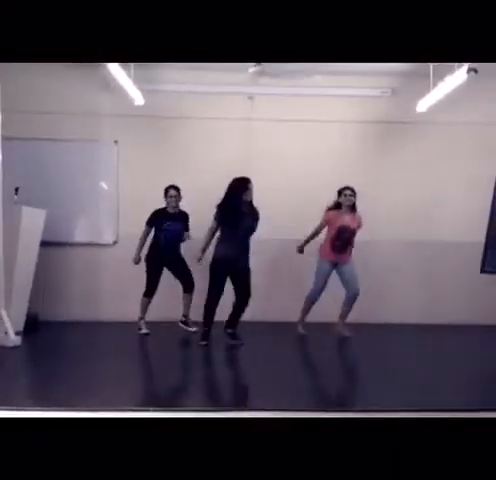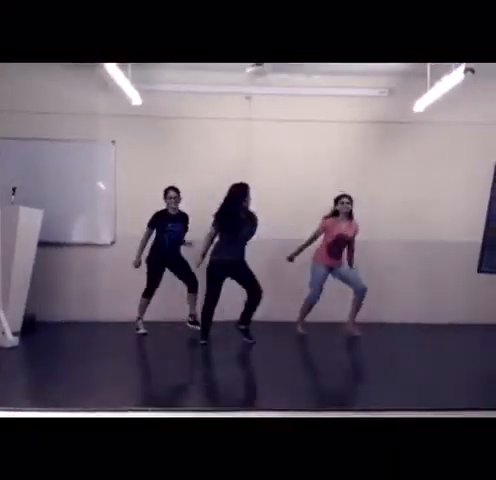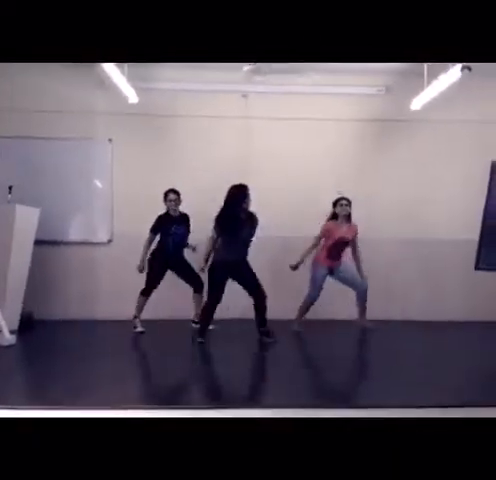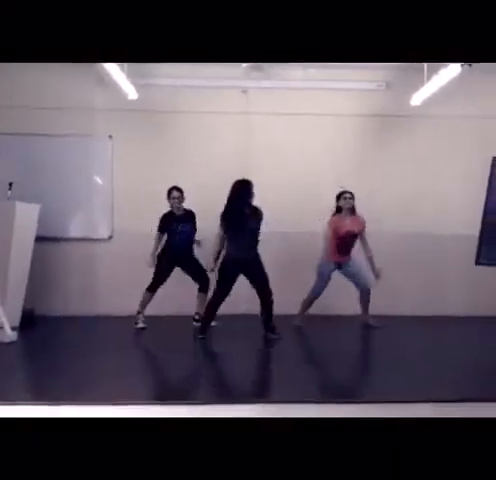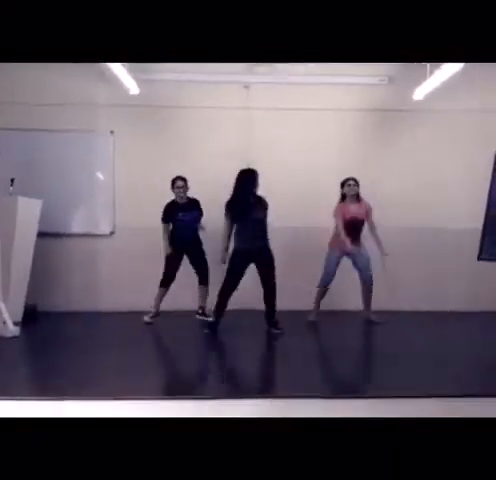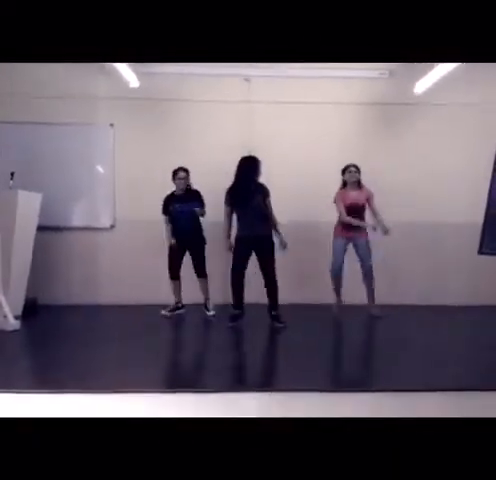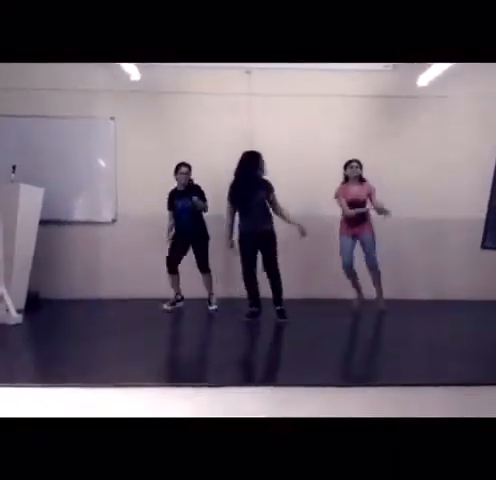
dt=0.1s
person 1, frame 1
left shoulder: (252, 212)
right shoulder: (225, 209)
right elbow: (212, 230)
right wrist: (202, 251)
left hip: (240, 260)
right hip: (221, 258)
left knee: (244, 296)
right knee: (214, 295)
left ankle: (230, 329)
right ankle: (206, 330)
person 1, frame 2
left shoulder: (250, 218)
right shoulder: (223, 216)
right elbow: (210, 236)
right wrist: (202, 256)
left hip: (237, 263)
right hip: (218, 262)
left knee: (255, 292)
right knee: (211, 298)
left ankle: (243, 325)
right ankle: (204, 331)
person 1, frame 3
left shoulder: (251, 219)
right shoulder: (223, 217)
right elbow: (214, 239)
right wrist: (205, 261)
left hip: (240, 263)
right hip: (220, 264)
left knee: (259, 295)
right knee: (213, 299)
left ankle: (263, 329)
right ankle: (202, 329)
person 1, frame 4
left shoulder: (256, 213)
right shoulder: (229, 214)
right elbow: (221, 237)
right wrist: (214, 260)
left hip: (252, 260)
right hip: (231, 260)
left knee: (265, 293)
right knee: (219, 294)
left ankle: (268, 326)
right ankle: (204, 324)
person 1, frame 5
left shoulder: (261, 203)
right shoulder: (233, 204)
left elbow: (263, 226)
right elbow: (228, 228)
right wrist: (224, 251)
left hip: (262, 249)
right hip: (241, 250)
left knee: (269, 285)
right knee: (229, 285)
left ankle: (271, 321)
right ankle: (216, 319)
person 1, frame 6
left shoulder: (261, 190)
right shoulder: (234, 191)
left elbow: (269, 214)
right elbow: (228, 216)
left wrist: (280, 235)
right wrist: (228, 239)
left hip: (263, 237)
right hip: (243, 238)
left knee: (269, 274)
right knee: (237, 273)
left ankle: (274, 312)
right ankle: (237, 310)
person 1, frame 7
left shoulder: (265, 185)
right shoulder: (237, 187)
left elbow: (276, 208)
right elbow: (231, 212)
left wrist: (295, 224)
right wrist: (229, 235)
left hip: (265, 232)
right hip: (246, 234)
left knee: (272, 269)
right knee: (248, 271)
left ankle: (279, 306)
right ankle: (255, 306)
person 2, frame 1
left shoulder: (183, 216)
right shoulder: (158, 214)
right elbow: (146, 233)
left wrist: (185, 236)
right wrist: (138, 253)
left hip: (174, 256)
right hip: (156, 256)
left knee: (189, 283)
right knee: (151, 288)
left ankle: (185, 318)
right ankle: (141, 321)
person 2, frame 2
left shoulder: (184, 217)
right shoulder: (159, 216)
right elbow: (147, 235)
left wrist: (185, 242)
right wrist: (138, 256)
left hip: (175, 257)
right hip: (157, 257)
left knee: (192, 282)
right knee: (151, 288)
left ankle: (192, 318)
right ankle: (139, 320)
person 2, frame 3
left shoulder: (185, 218)
right shoulder: (162, 219)
right elbow: (150, 239)
left wrist: (188, 245)
right wrist: (142, 260)
left hip: (177, 259)
right hip: (160, 259)
left knee: (198, 283)
right knee: (149, 287)
left ankle: (197, 319)
right ankle: (136, 319)
person 2, frame 4
left shoulder: (190, 215)
right shoulder: (167, 218)
right elbow: (159, 238)
left wrist: (195, 241)
right wrist: (153, 256)
left hip: (186, 256)
right hip: (169, 256)
left knee: (204, 281)
right knee: (155, 284)
left ankle: (198, 316)
right ankle: (139, 314)
person 2, frame 5
left shoulder: (195, 203)
right shoulder: (170, 207)
right elbow: (165, 229)
left wrist: (200, 226)
right wrist: (166, 246)
left hip: (194, 245)
right hip: (176, 246)
left knee: (203, 274)
right knee: (168, 277)
left ankle: (201, 310)
right ankle: (155, 310)
person 2, frame 6
left shoulder: (194, 194)
right shoulder: (169, 199)
left elbow: (203, 213)
right elbow: (167, 221)
left wrist: (199, 211)
right wrist: (170, 237)
left hip: (195, 237)
right hip: (178, 239)
left knee: (200, 268)
right knee: (173, 269)
left ankle: (207, 302)
right ankle: (178, 304)
person 2, frame 7
left shoulder: (195, 189)
right shoulder: (173, 194)
left elbow: (205, 208)
right elbow: (172, 217)
left wrist: (198, 203)
right wrist: (169, 232)
left hip: (199, 233)
right hip: (181, 235)
left knee: (203, 264)
right knee: (171, 263)
left ankle: (211, 297)
right ankle: (178, 296)
person 3, frame 1
left shoulder: (357, 219)
right shoulder: (331, 215)
right elbow: (317, 231)
right wrist: (303, 245)
left hip: (344, 260)
right hip: (327, 257)
left knee: (354, 291)
right knee: (317, 291)
left ankle: (341, 324)
right ankle: (300, 322)
person 3, frame 2
left shoulder: (354, 226)
right shoulder: (328, 223)
left elbow: (350, 248)
right elbow: (312, 238)
left wrist: (350, 267)
right wrist: (295, 253)
left hip: (338, 264)
right hip: (322, 262)
left knee: (361, 288)
right knee: (314, 295)
left ankle: (350, 323)
right ankle: (300, 323)
person 3, frame 3
left shoulder: (353, 228)
right shoulder: (329, 226)
left elbow: (355, 251)
right elbow: (315, 244)
left wrist: (361, 272)
right wrist: (299, 261)
left hip: (338, 265)
right hip: (321, 263)
left knee: (362, 288)
right knee: (313, 295)
left ankle: (362, 320)
right ankle: (297, 321)
person 3, frame 4
left shoulder: (360, 221)
right shoulder: (334, 220)
left elbow: (365, 244)
right elbow: (327, 242)
left wrist: (373, 266)
right wrist: (324, 262)
left hip: (346, 260)
right hip: (330, 260)
left knee: (365, 288)
right knee: (317, 291)
left ankle: (365, 317)
right ankle: (300, 316)
person 3, frame 5
left shoulder: (366, 207)
right shoulder: (340, 207)
left elbow: (372, 228)
right elbow: (339, 229)
left wrist: (381, 247)
right wrist: (348, 245)
left hip: (357, 247)
right hip: (339, 246)
left knee: (367, 279)
right knee: (326, 279)
left ankle: (367, 312)
right ankle: (315, 310)
person 3, frame 6
left shoulder: (366, 192)
right shoulder: (340, 194)
left elbow: (375, 212)
right elbow: (344, 217)
left wrist: (382, 225)
right wrist: (364, 224)
left hip: (360, 234)
right hip: (341, 234)
left knee: (367, 268)
right knee: (336, 268)
left ankle: (371, 304)
right ankle: (338, 299)
person 3, frame 7
left shoulder: (368, 187)
right shoulder: (341, 189)
left elbow: (376, 206)
right elbow: (346, 211)
left wrist: (382, 209)
right wrist: (366, 209)
left hip: (365, 229)
right hip: (347, 231)
left knee: (372, 263)
right knee: (347, 264)
left ankle: (380, 298)
right ankle: (359, 294)
